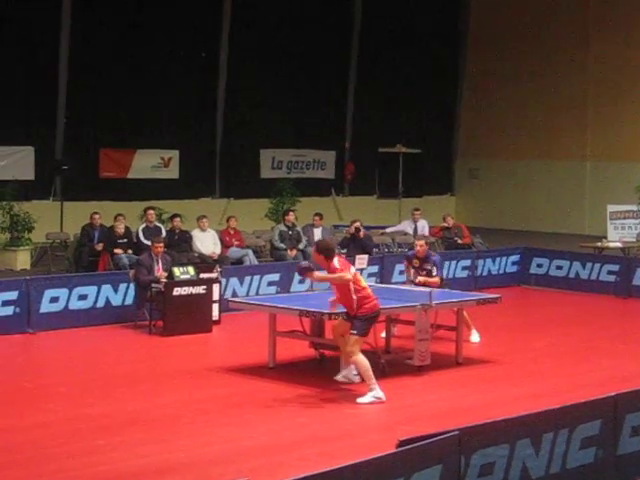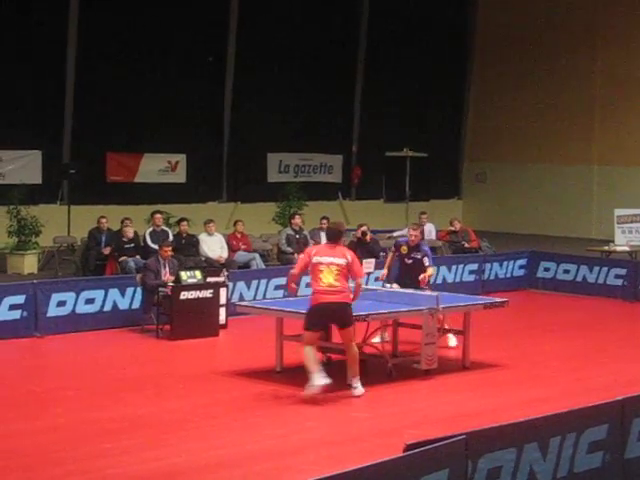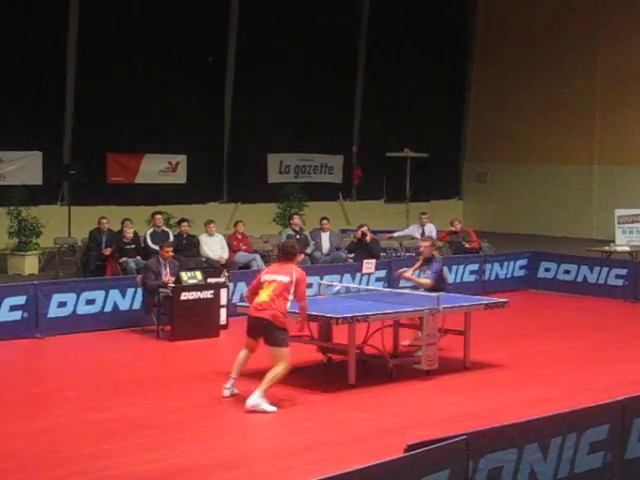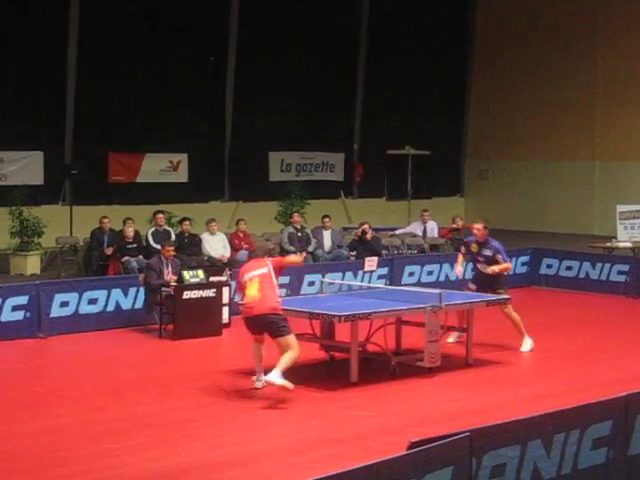
dt=0.5s
person 1, frame 1
left shoulder: (336, 263)
right shoulder: (334, 263)
left elbow: (347, 277)
left wrist: (323, 277)
right wrist: (340, 297)
left hip: (366, 309)
right hip: (360, 307)
left knee: (351, 350)
right knee: (338, 330)
left ankle: (375, 392)
right ankle: (350, 371)
person 1, frame 2
left shoulder: (312, 251)
right shoulder: (348, 254)
left elbow: (294, 273)
right elbow: (359, 281)
left wrist: (290, 284)
right wrist: (355, 295)
left hip: (320, 303)
right hip: (342, 302)
left knee: (308, 345)
right knee: (349, 343)
left ankle: (317, 377)
right ankle: (355, 384)
person 1, frame 3
left shoulder: (267, 270)
right shoulder: (298, 273)
left elbow: (249, 296)
right elbow: (302, 303)
right wrist: (302, 321)
left hip: (254, 316)
right hip: (273, 321)
left knee: (248, 349)
right knee: (283, 365)
left ankle: (229, 385)
right ankle: (256, 397)
person 1, frame 4
left shoulder: (242, 272)
right shoulder: (269, 263)
right elbow: (292, 259)
right wrist: (299, 258)
left hip: (250, 315)
right hip: (270, 313)
left knee: (258, 341)
right knee: (293, 351)
left ankle: (259, 378)
right ankle: (275, 374)
person 2, frame 1
left shoulder: (435, 260)
right shoulder: (410, 256)
left elbow: (437, 282)
left wrist: (424, 279)
right wrist: (411, 278)
left hip: (436, 287)
right hip: (418, 286)
left ankle: (472, 330)
person 2, frame 2
left shoulder: (424, 250)
right shoulder: (400, 243)
left elbow: (431, 270)
right elbow: (392, 254)
left wrist: (426, 275)
right wrist: (386, 268)
left hip: (419, 283)
right hip: (401, 281)
left ankle: (448, 334)
right ankle: (383, 334)
person 2, frame 3
left shoulder: (435, 264)
right shoulder: (425, 254)
left elbow: (427, 283)
left wrist: (411, 277)
right wrist: (411, 270)
left hip: (436, 292)
right hip: (429, 292)
right ankle: (417, 337)
person 2, frame 4
left shoulder: (495, 246)
right shoulder: (469, 242)
left elbow: (508, 266)
right elbow: (462, 254)
left wrist: (497, 268)
right wrist: (459, 265)
left hip: (496, 283)
right hip: (479, 280)
left knee: (508, 311)
left ankle: (526, 338)
right ankle: (459, 332)
